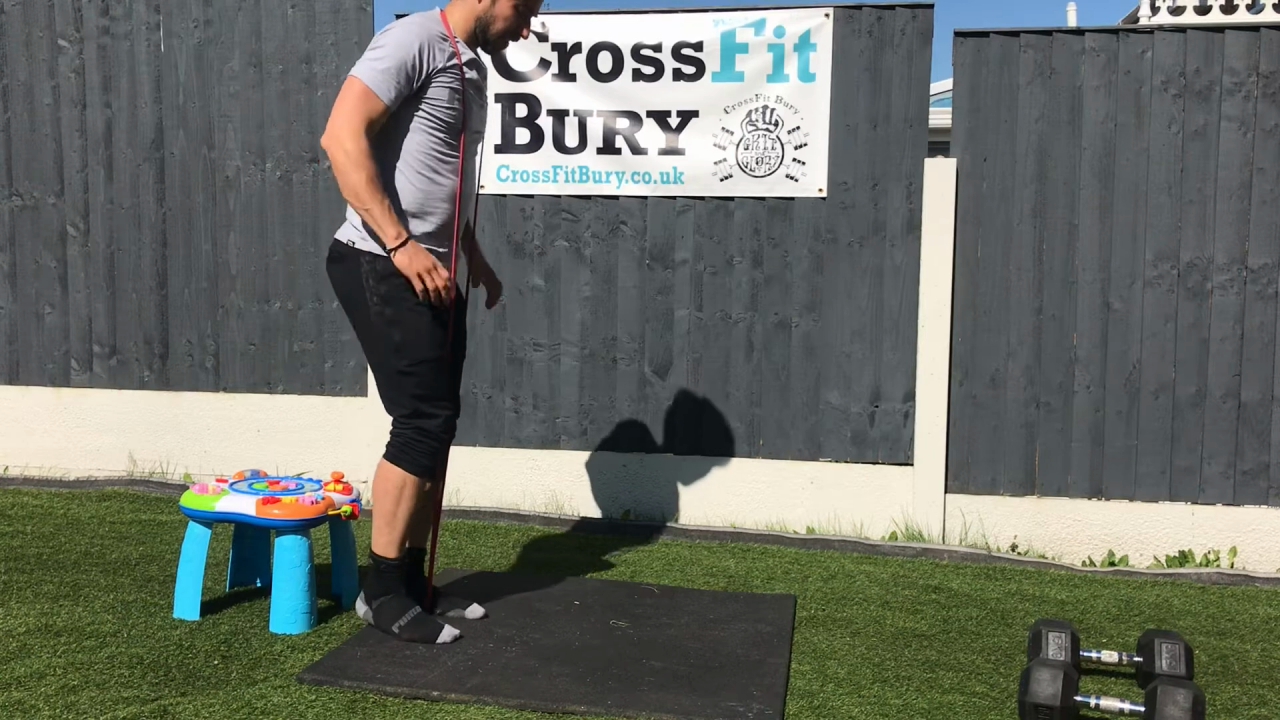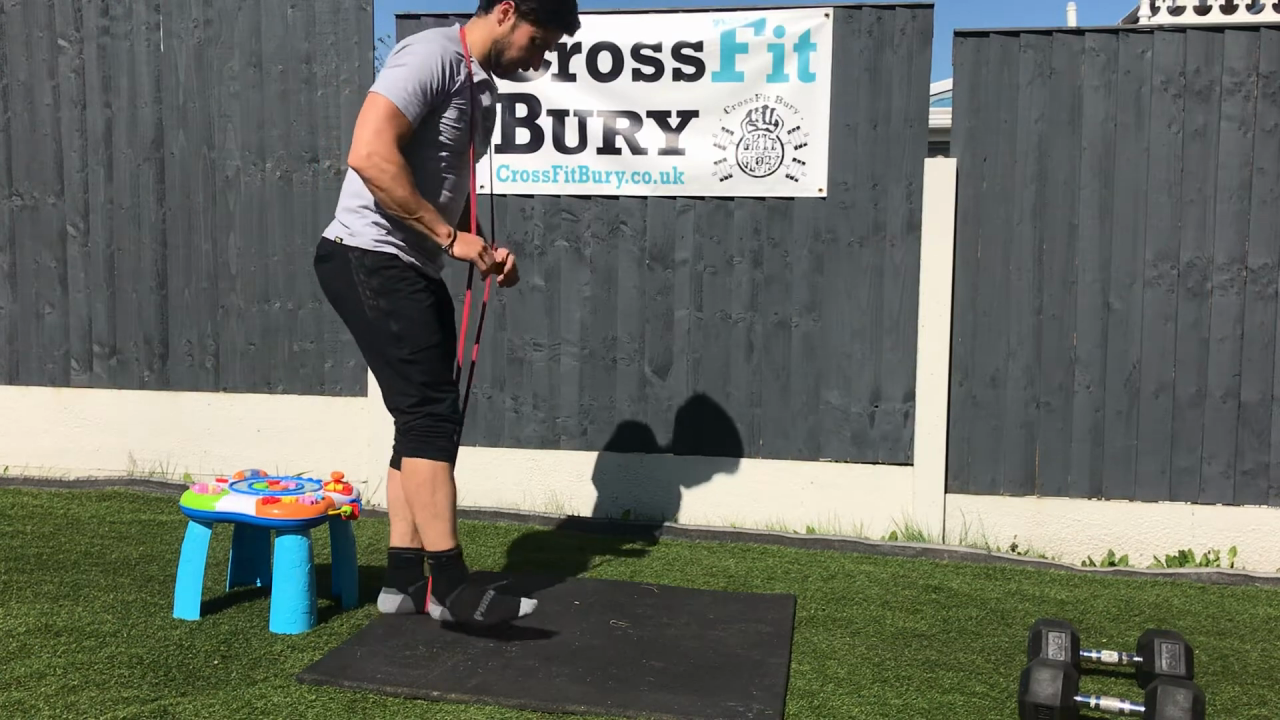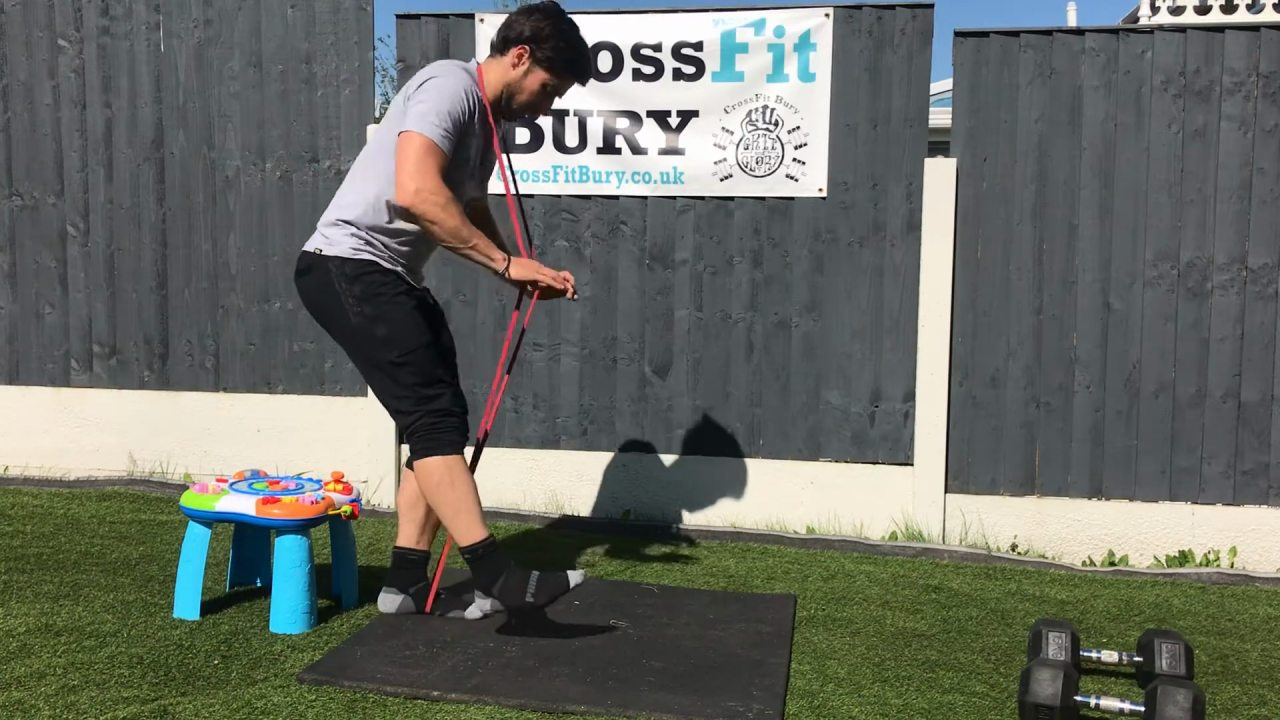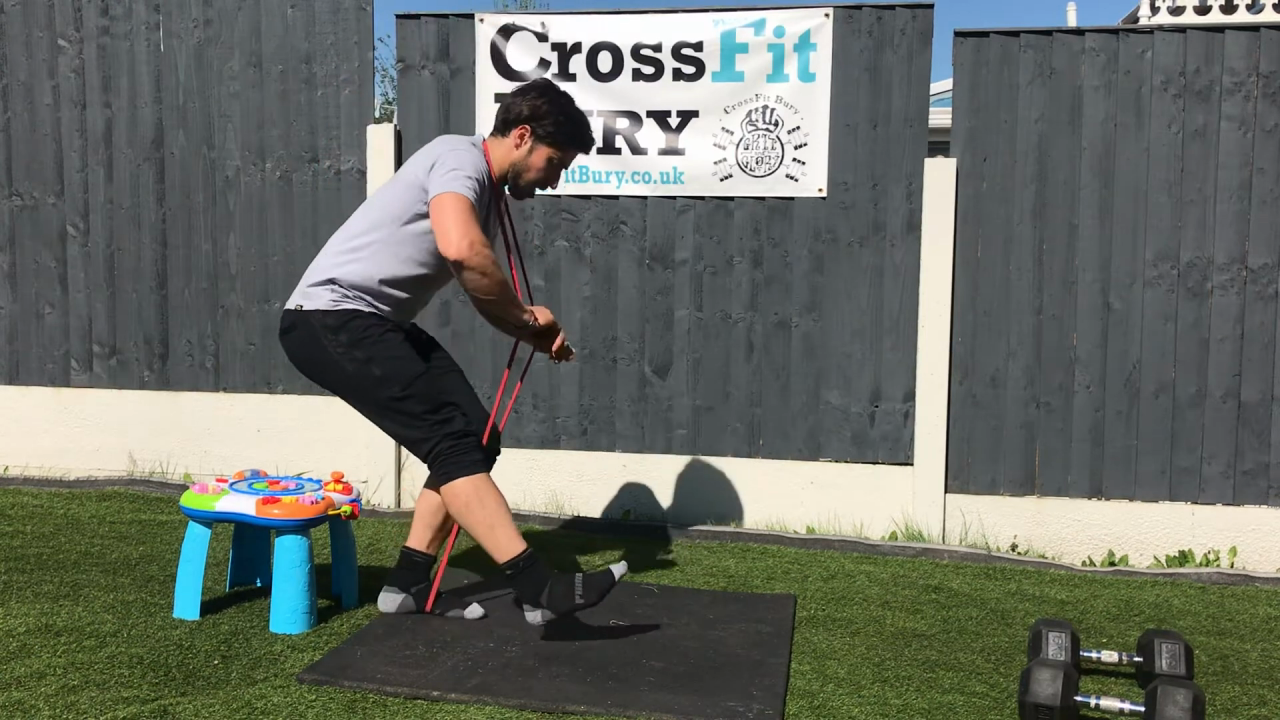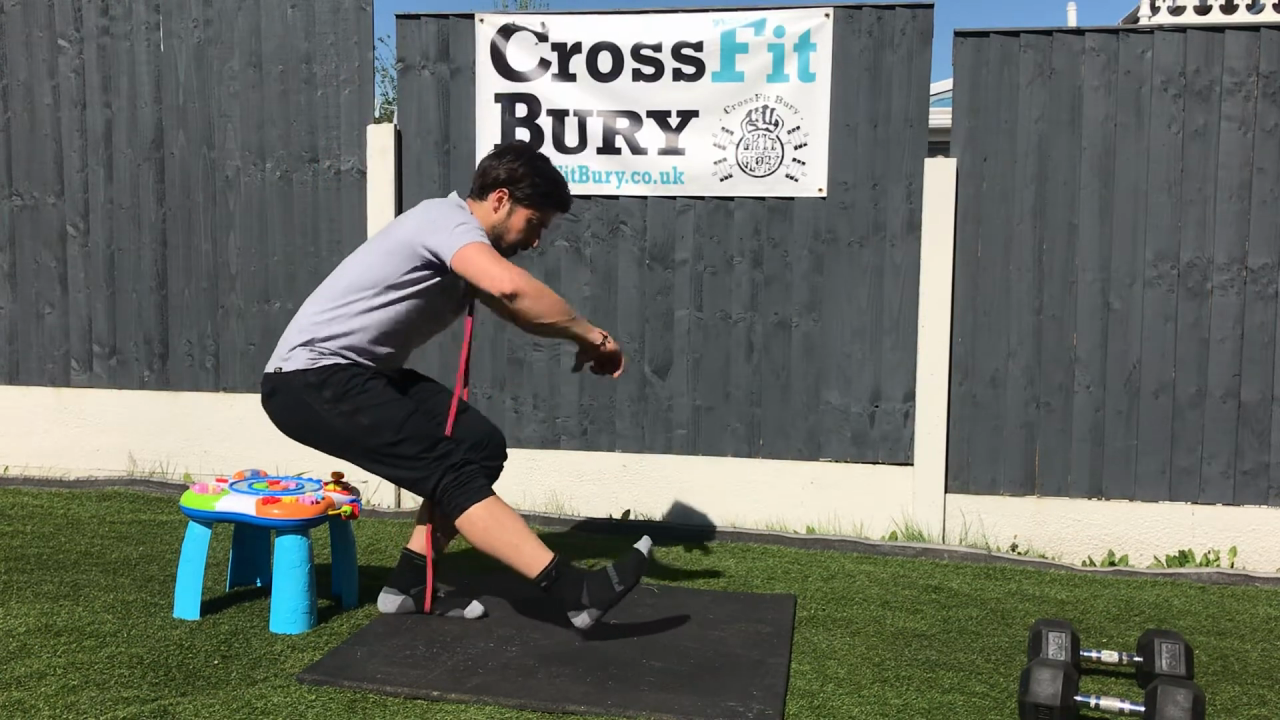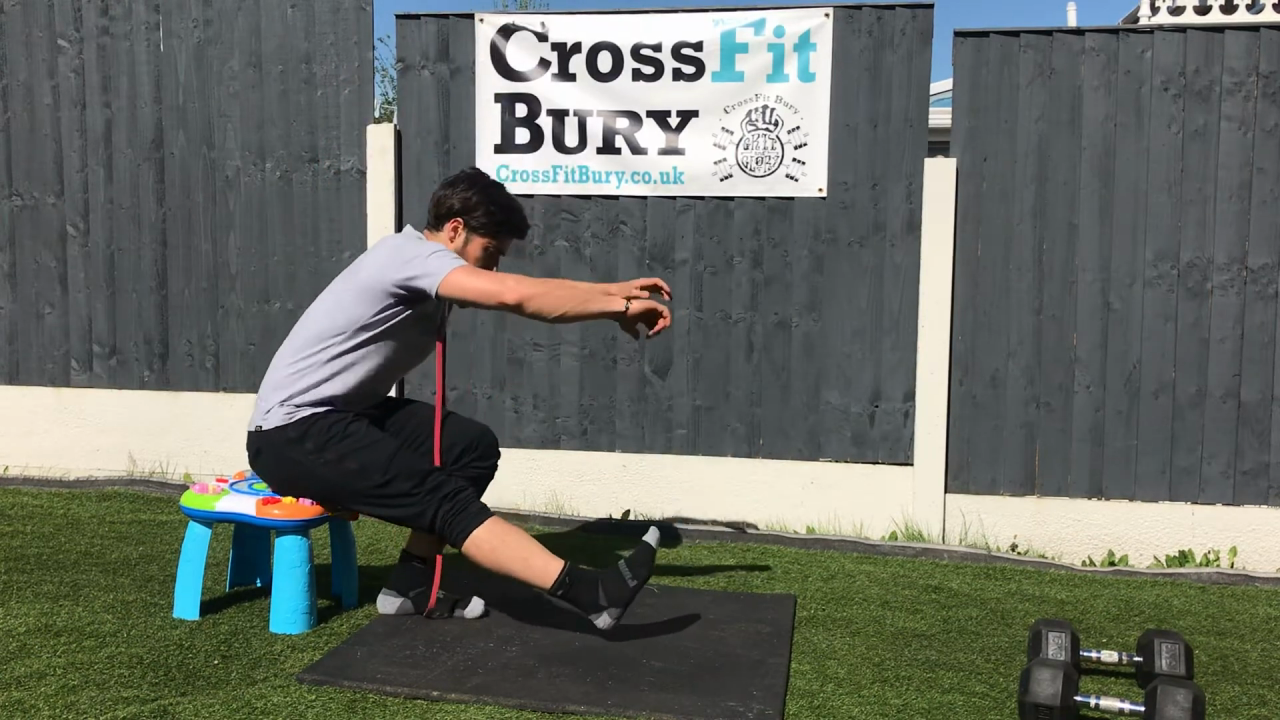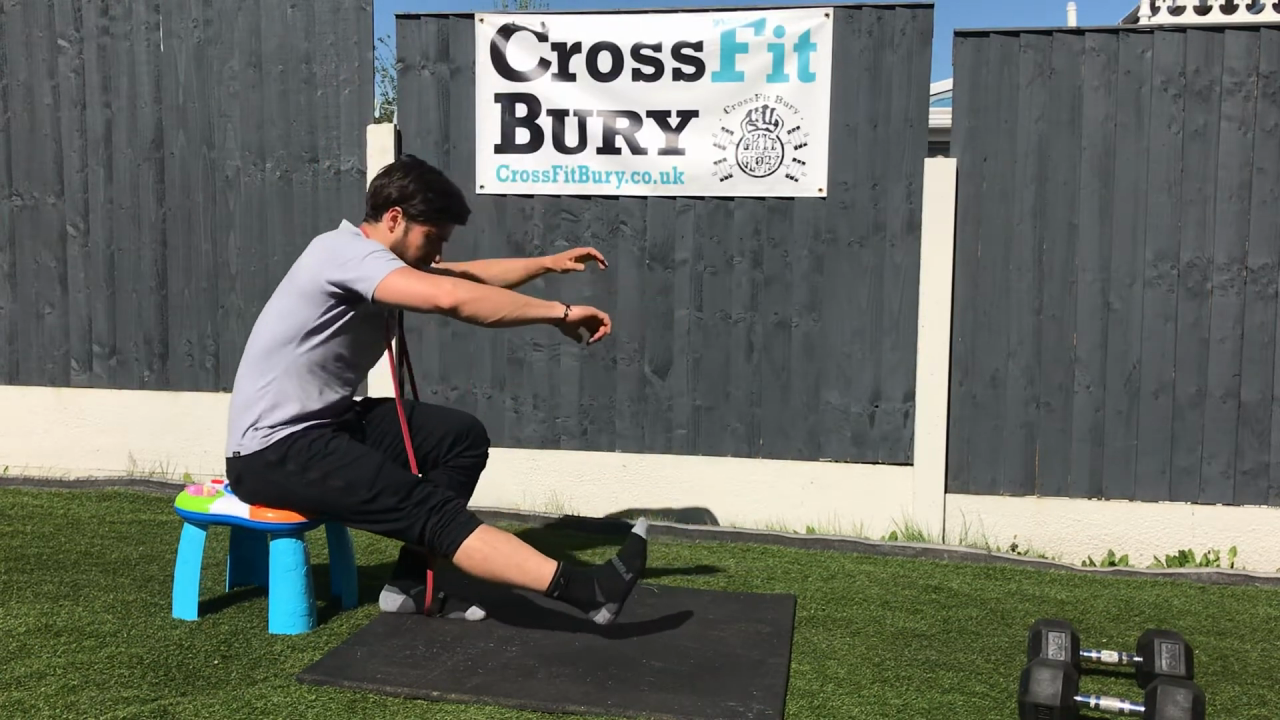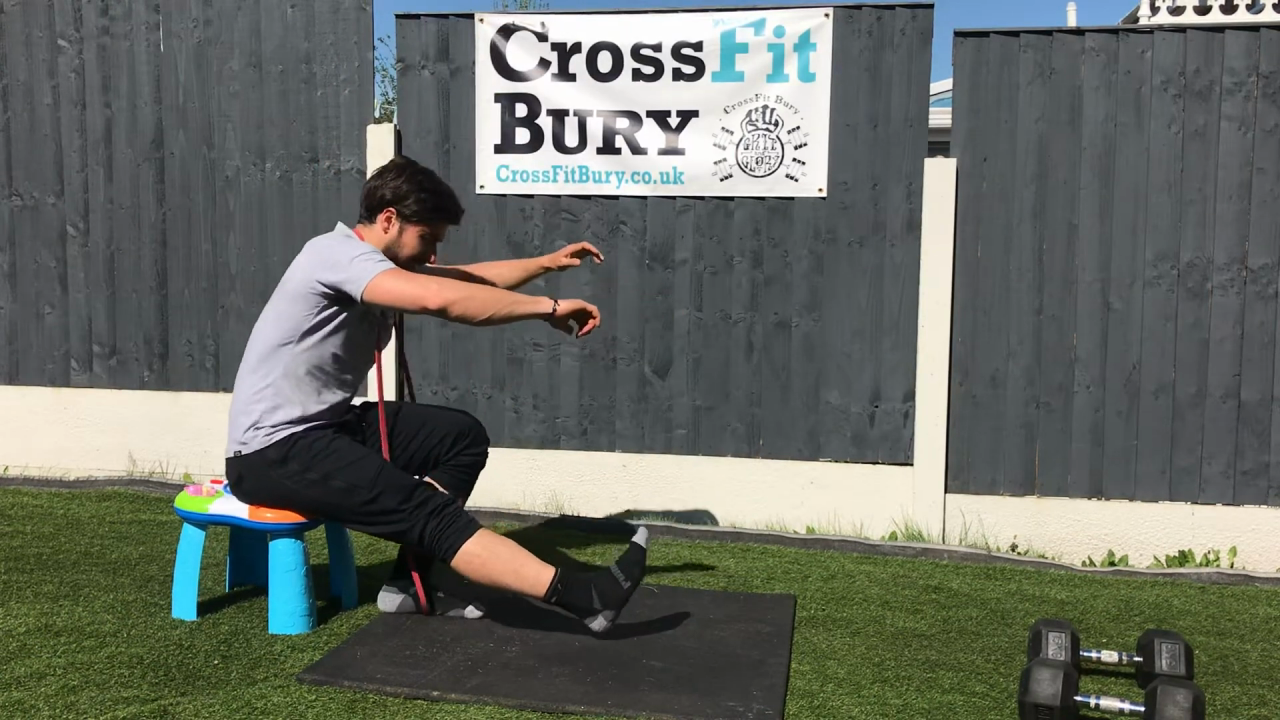
dt=0.5s
person 1, frame 1
left shoulder: (472, 68)
right elbow: (341, 137)
left wrist: (471, 254)
right wrist: (400, 242)
left hip: (432, 271)
right hip: (384, 267)
left knee: (437, 424)
right knee: (422, 420)
left ankle: (409, 581)
right ankle: (381, 588)
person 1, frame 2
left shoulder: (481, 86)
right shoulder: (431, 54)
right elbow: (368, 154)
left wrist: (481, 248)
right wrist: (451, 238)
left hip: (415, 269)
right hip: (369, 258)
left knee: (427, 416)
right knee: (431, 411)
left ankle: (405, 578)
right ankle: (450, 583)
person 1, frame 3
left shoulder: (487, 124)
right shoulder: (449, 87)
left elbow: (474, 220)
right elbow: (418, 193)
left wrist: (526, 271)
right wrist: (508, 264)
left hip: (392, 277)
right hip: (345, 267)
left knee: (442, 419)
right knee: (433, 415)
left ankle: (406, 580)
right ankle: (495, 576)
person 1, frame 4
left shoulder: (487, 192)
right shoulder: (460, 159)
left elbow: (482, 288)
right elbow: (460, 251)
left wrist: (533, 332)
right wrist: (525, 315)
left hip: (379, 321)
right hip: (330, 319)
left knee: (475, 438)
right knee: (452, 441)
left ankle: (409, 582)
right ankle: (537, 585)
person 1, frame 5
left shoulder: (458, 244)
right shoulder: (446, 219)
left elbow: (508, 300)
right elbow: (511, 288)
left wrist: (584, 337)
right wrist: (592, 336)
left hip: (357, 372)
right hip: (306, 380)
left knee: (480, 445)
right knee: (448, 469)
left ankle: (407, 585)
right ankle: (573, 589)
person 1, frame 6
left shoulder: (428, 270)
right shoulder: (409, 254)
left elbow: (524, 291)
right elbow: (512, 295)
left wrist: (615, 289)
right wrist: (619, 308)
left hip: (338, 415)
right hip: (289, 435)
left knee: (474, 448)
right knee: (441, 496)
left ankle: (409, 586)
right ankle: (586, 590)
person 1, frame 7
left shoulder: (375, 259)
right shoulder: (344, 252)
left elbow: (464, 277)
right elbow: (451, 299)
left wrist: (548, 263)
right wrist: (558, 312)
left hip: (325, 424)
right hip: (270, 453)
left knee: (462, 437)
right knee: (426, 506)
left ankle: (409, 585)
right ankle: (582, 588)
person 1, frame 8
left shoulder: (369, 265)
right shoulder: (336, 254)
left elbow: (465, 280)
right elbow: (441, 299)
left wrist: (545, 263)
right wrist: (549, 307)
right hip: (270, 453)
left knee: (461, 436)
right knee: (425, 508)
left ankle: (406, 584)
right ankle: (580, 596)
